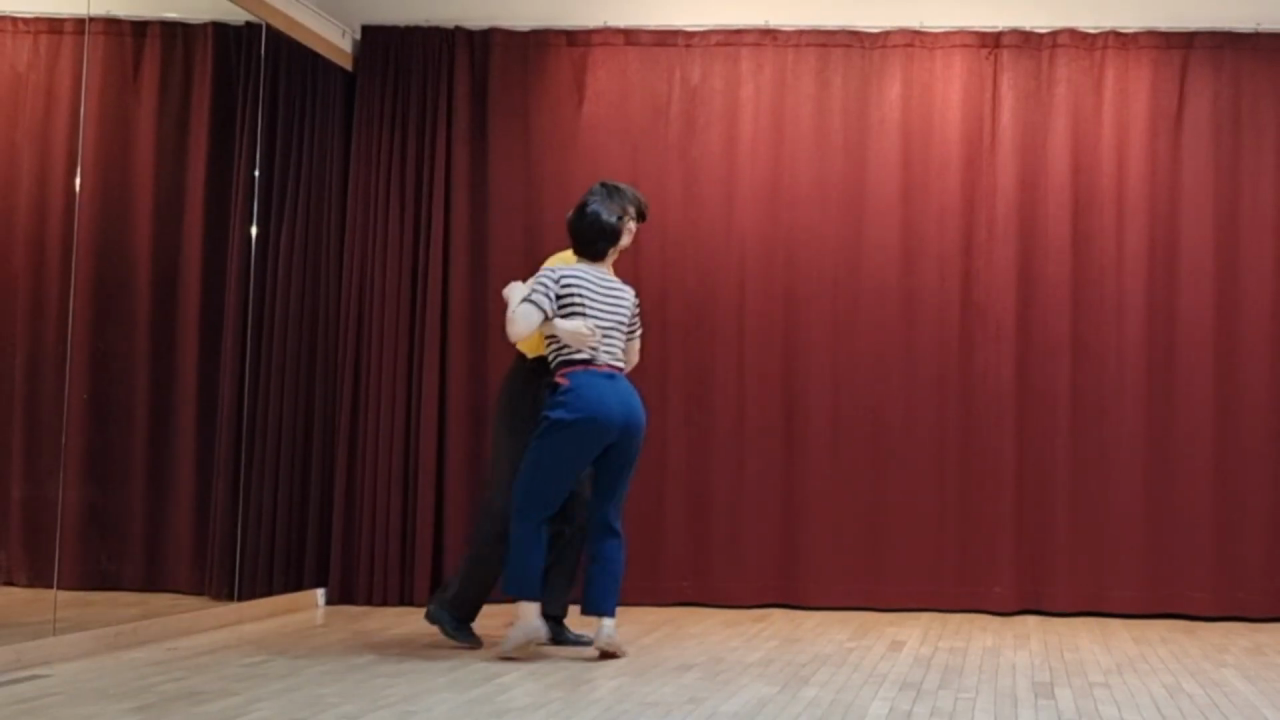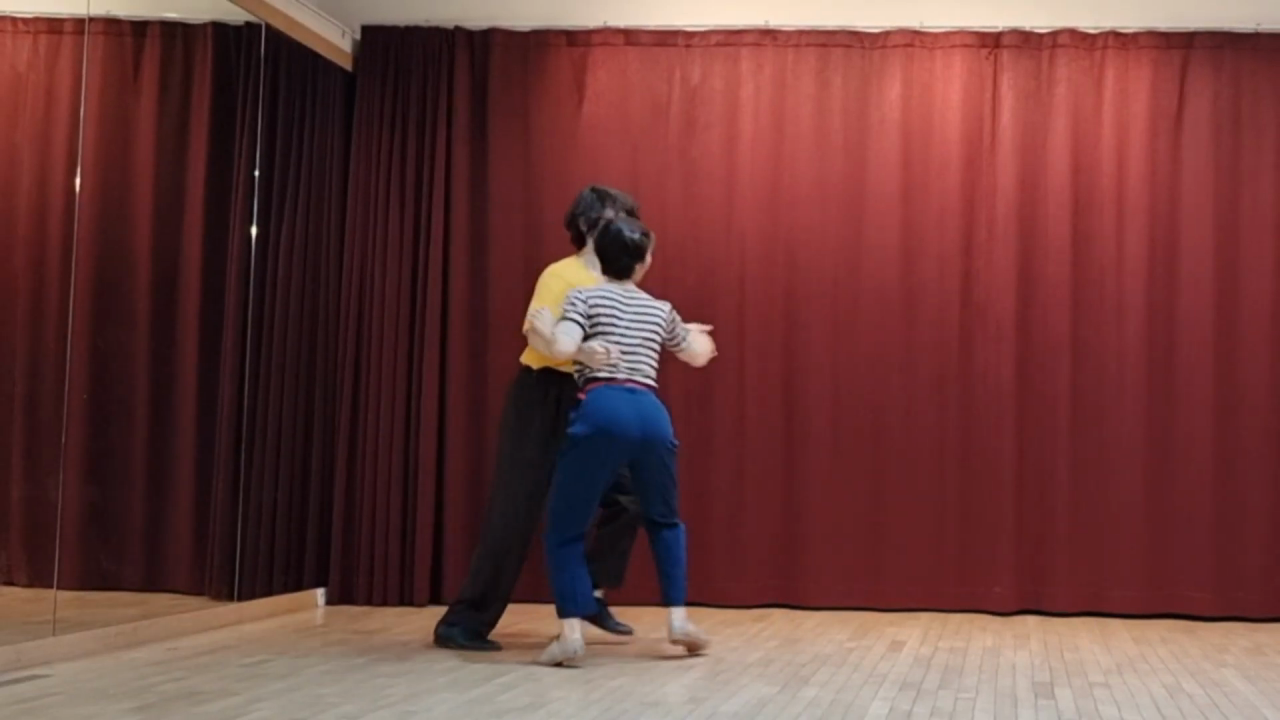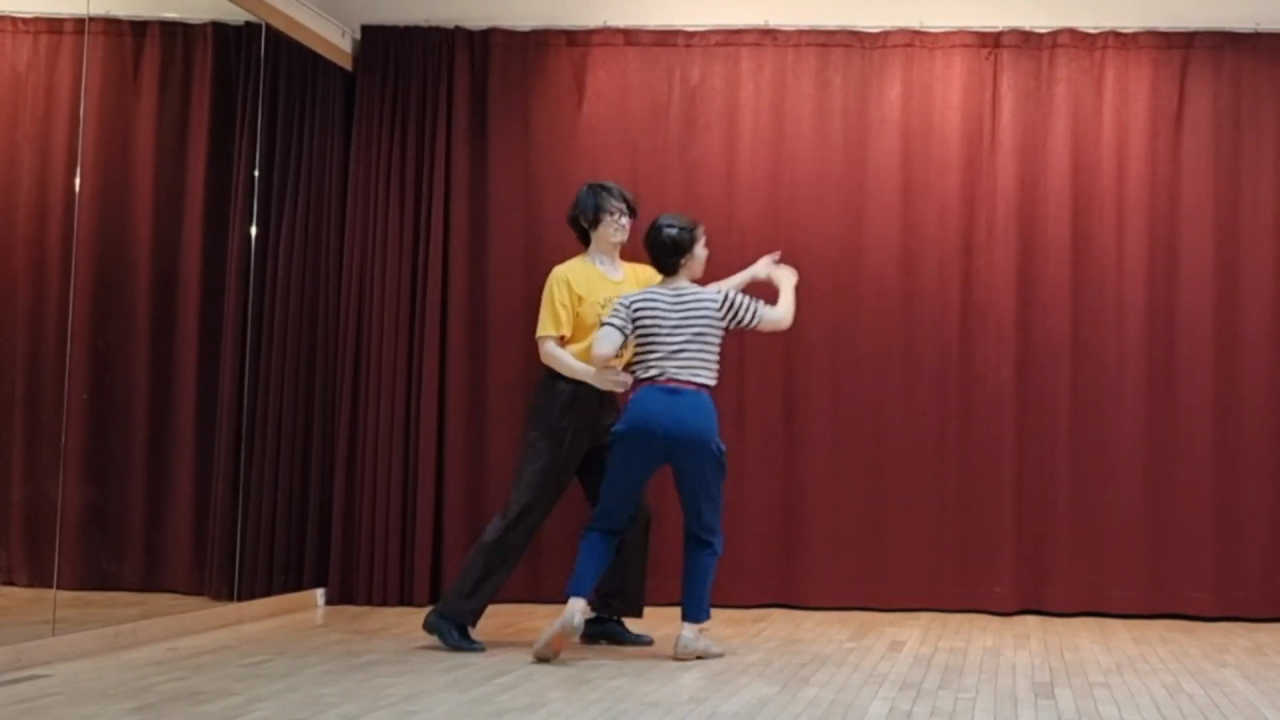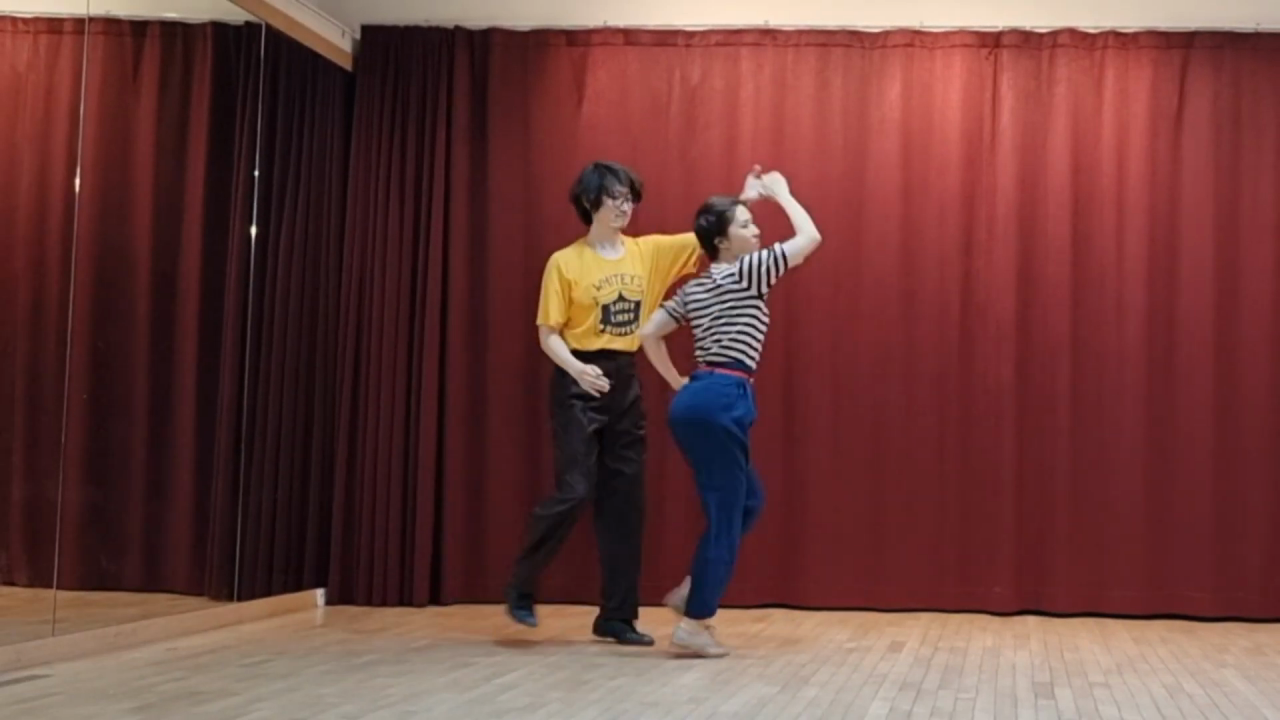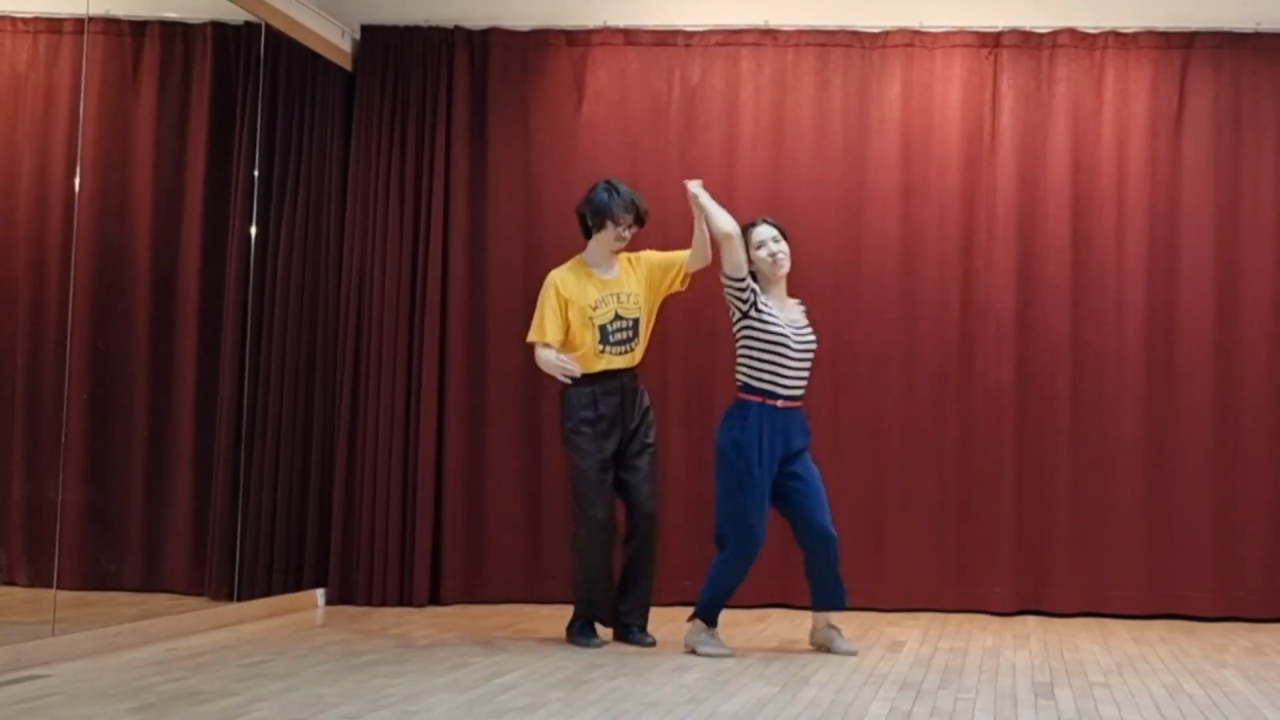
dt=0.2s
person 1, frame 1
right shoulder: (566, 265)
right wrist: (558, 326)
right hip: (531, 387)
left knee: (572, 509)
right knee: (510, 505)
left ankle: (548, 616)
right ankle: (452, 607)
person 1, frame 2
right shoulder: (560, 275)
left elbow: (613, 343)
right elbow: (536, 336)
right wrist: (580, 351)
left hip: (578, 403)
right hip: (539, 397)
left knee: (620, 495)
right knee: (516, 513)
left ankle: (588, 600)
right ankle: (462, 622)
person 1, frame 3
left shoulder: (640, 278)
right shoulder: (566, 276)
right elbow: (546, 348)
left wrist: (751, 275)
right wrist: (590, 372)
left hip: (606, 407)
right hip: (563, 401)
left knee: (629, 514)
right knee: (524, 510)
left ankle: (606, 619)
right ankle: (452, 617)
person 1, frame 4
left shoulder: (649, 252)
right shoulder: (565, 262)
right elbow: (548, 333)
right wrist: (575, 367)
left hip: (626, 384)
right hip: (580, 384)
left knee: (626, 502)
right knee: (574, 490)
left ankle: (617, 616)
right ankle: (521, 586)
person 1, frame 5
left shoulder: (644, 266)
right shoulder: (562, 281)
left elbow: (701, 258)
right elbow: (540, 349)
right wrist: (552, 362)
left hip: (634, 398)
right hip: (587, 402)
left knee: (644, 511)
right knee: (595, 513)
left ankle: (629, 618)
right ankle: (585, 618)
person 2, frame 1
left shoulder: (557, 276)
right shoulder: (626, 295)
left elbow: (519, 330)
left wrist: (514, 297)
left hip: (580, 399)
right hip: (628, 401)
left knee: (531, 508)
right knee: (606, 519)
left ankle: (527, 618)
right ankle: (605, 624)
person 2, frame 2
left shoulder: (583, 297)
right shoulder: (659, 310)
left elbow: (564, 348)
right elbow: (698, 356)
left wrist: (543, 324)
right wrist: (701, 336)
left hip: (602, 413)
right hip: (651, 416)
left knee: (565, 529)
right knee: (664, 521)
left ankle: (571, 633)
right ankle: (678, 618)
person 2, frame 3
left shoulder: (637, 303)
right shoulder: (718, 301)
left elbow: (601, 353)
right elbow: (780, 319)
left wrist: (618, 346)
right wrist: (786, 283)
left hip: (643, 412)
right hip: (694, 417)
left knee: (607, 523)
right knee: (704, 531)
left ankle: (574, 613)
right ankle: (692, 631)
person 2, frame 4
left shoulder: (695, 288)
right shoulder: (745, 272)
left elbow: (649, 334)
right elbow: (810, 237)
left wrist: (674, 378)
right wrist: (780, 192)
left hip: (694, 400)
right hip: (720, 405)
left knee: (745, 503)
right knee: (729, 517)
left ankle: (692, 589)
right ankle: (693, 626)
person 2, frame 5
left shoulder: (799, 311)
right shoulder: (748, 300)
right elbow: (726, 234)
right wrist: (701, 198)
left hip: (792, 430)
right hip: (747, 428)
left knee: (820, 532)
right knee: (743, 536)
left ankle: (825, 623)
right ankle: (701, 624)
